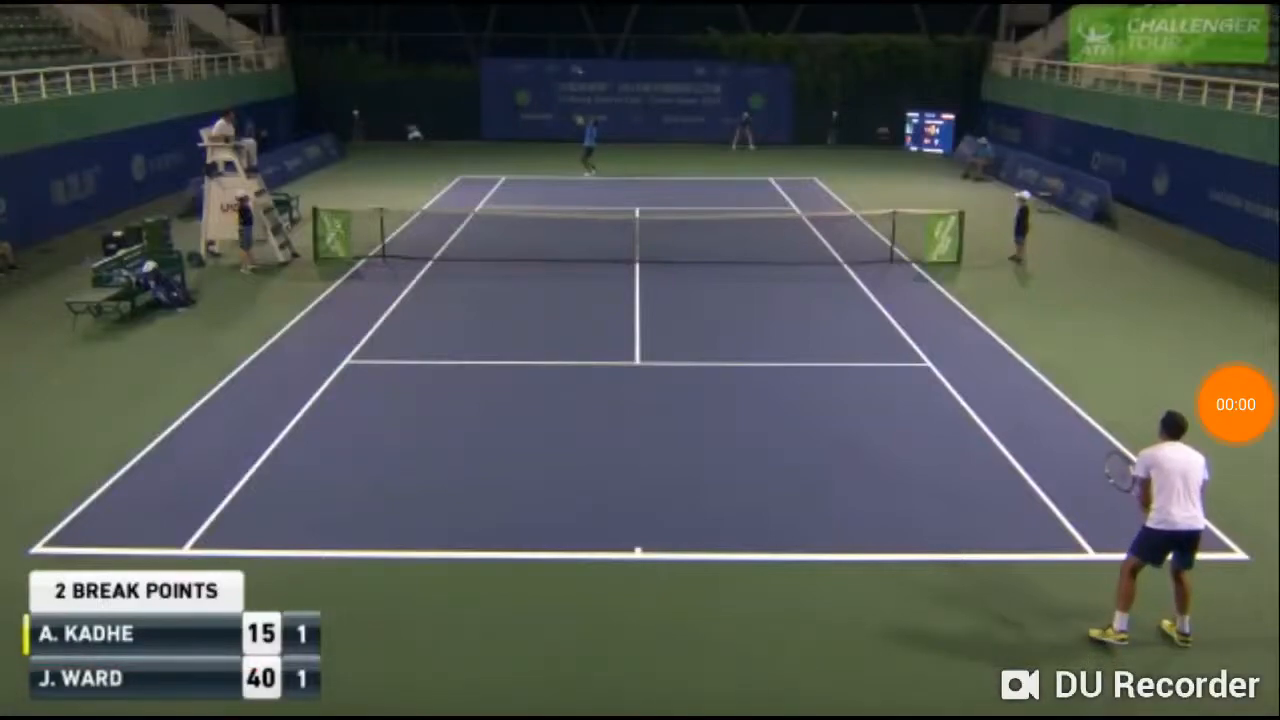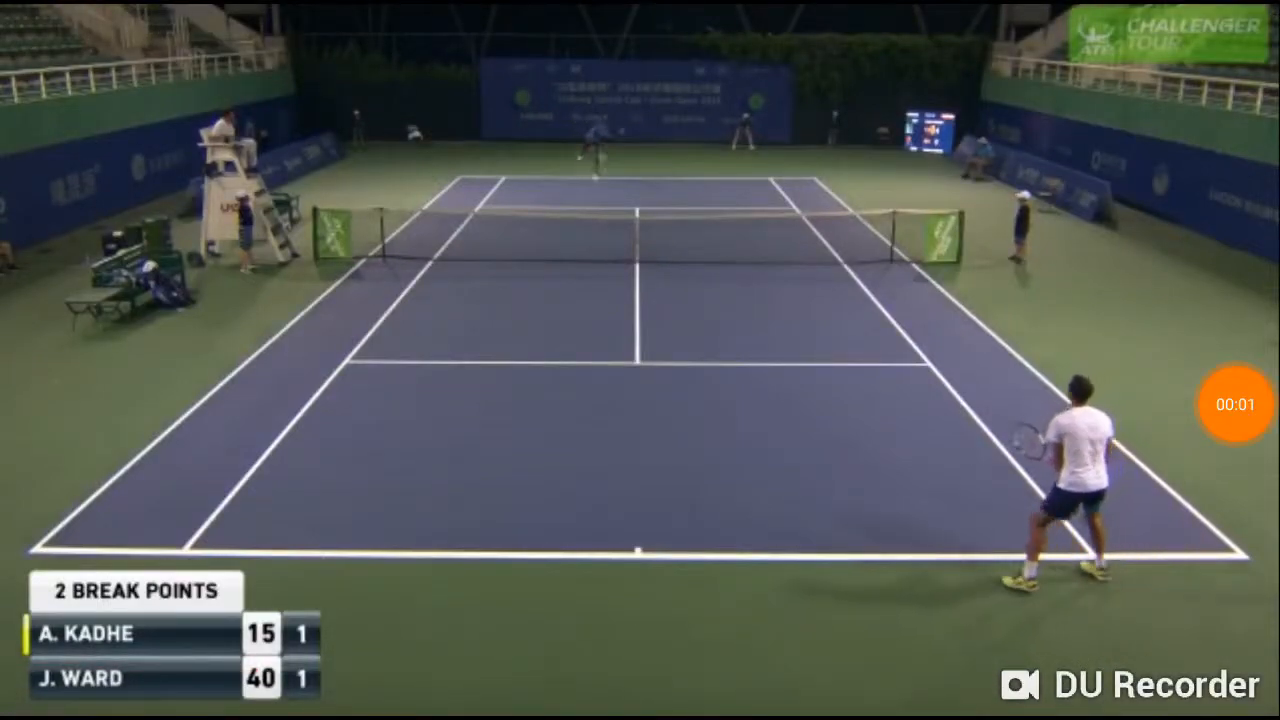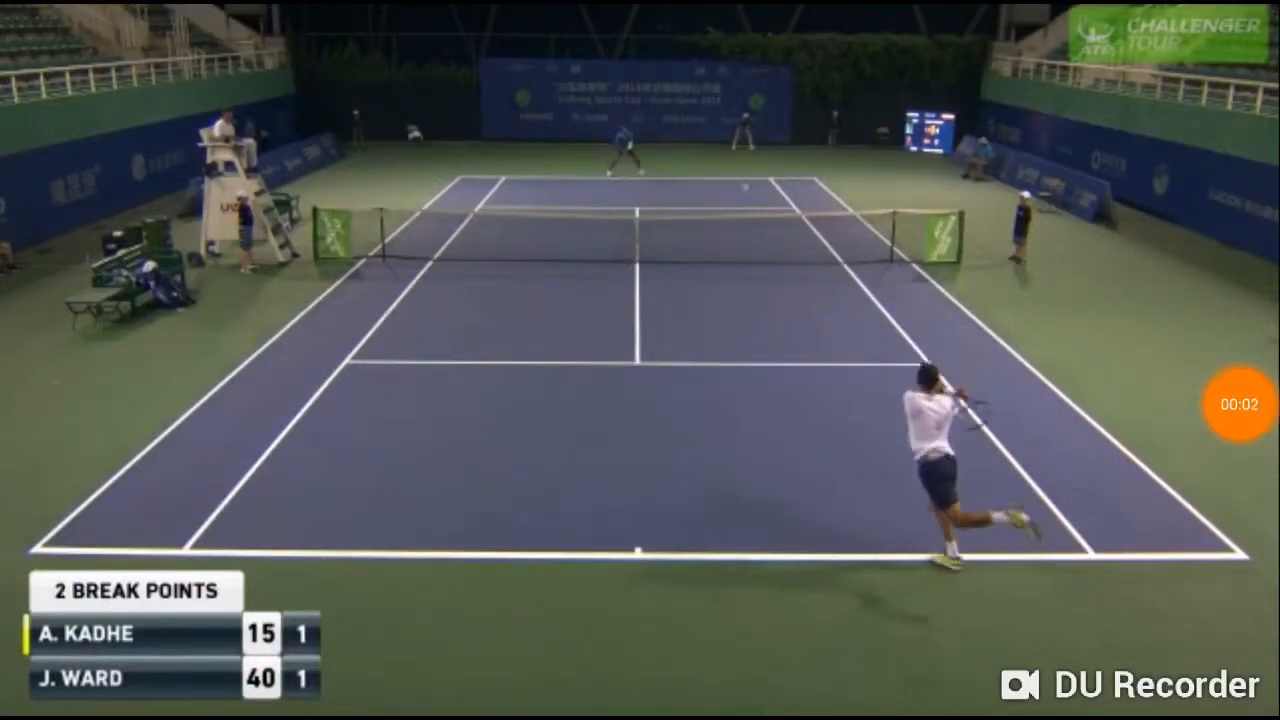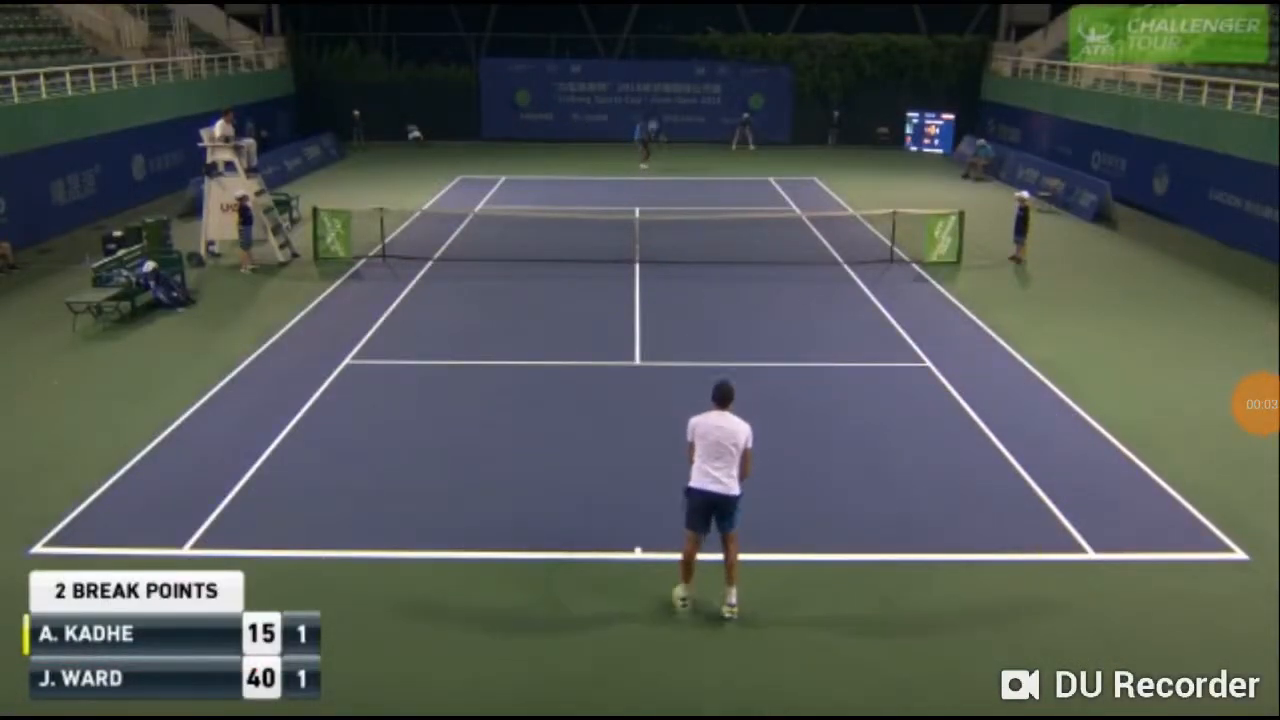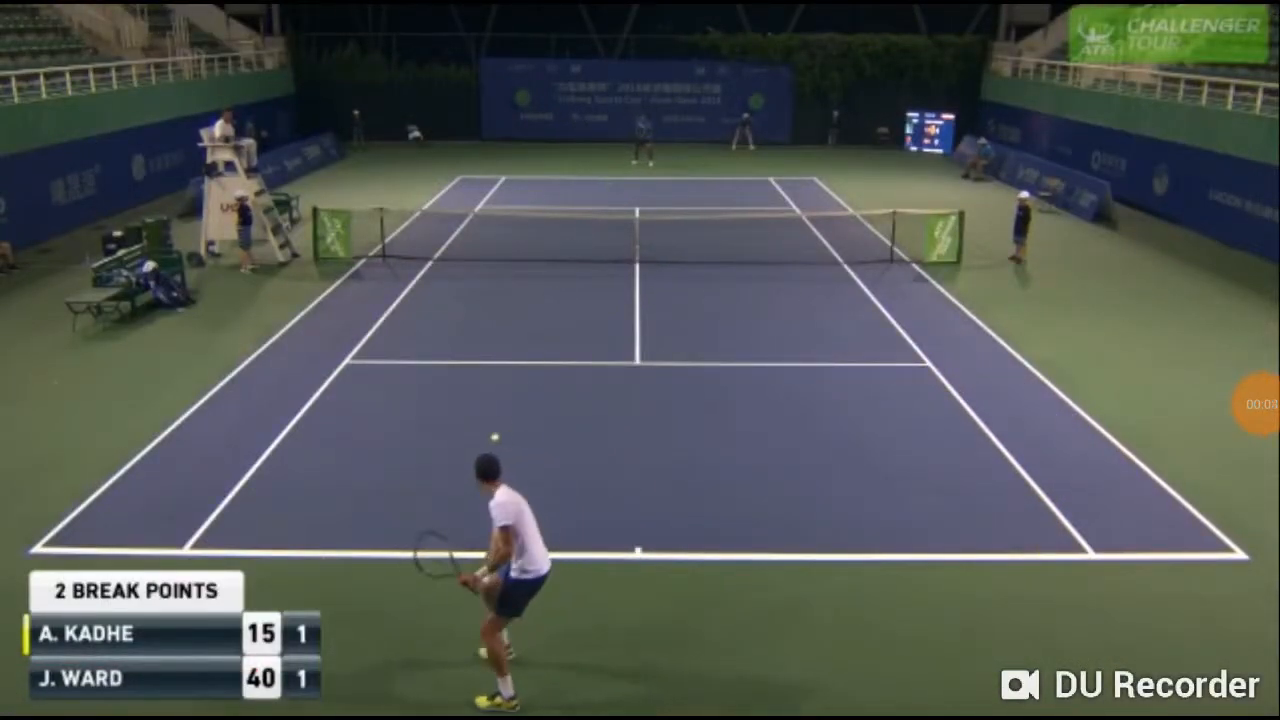
dt=1s
person 1, frame 1
left shoulder: (1148, 455)
right shoulder: (1198, 458)
left elbow: (1143, 500)
right elbow: (1195, 495)
left hip: (1162, 525)
right hip: (1194, 526)
left knee: (1129, 569)
right knee: (1179, 572)
left ankle: (1119, 630)
right ankle: (1182, 630)
person 1, frame 2
left shoulder: (1061, 421)
right shoulder: (1104, 419)
left elbow: (1056, 460)
right elbow: (1106, 455)
left hip: (1072, 485)
right hip: (1100, 483)
left knee: (1038, 523)
right knee: (1094, 517)
left ankle: (1029, 578)
right ankle: (1101, 566)
person 1, frame 3
left shoulder: (911, 398)
right shoulder: (948, 403)
left wrist: (952, 395)
left hip: (930, 464)
right hip: (946, 459)
left knee: (958, 519)
right knee: (939, 506)
left ankle: (1010, 517)
right ankle: (952, 555)
person 1, frame 4
left shoulder: (696, 422)
right shoulder: (743, 427)
left elbow: (692, 457)
right elbow: (745, 471)
left hip: (699, 489)
right hip: (729, 492)
left knee: (692, 543)
right knee: (729, 543)
left ankle: (683, 594)
right ankle: (731, 602)
person 1, frame 5
left shoulder: (501, 503)
right shoulder: (506, 497)
left elbow: (506, 549)
right elbow: (498, 541)
left wrist: (480, 575)
right wrist: (489, 576)
left hip: (528, 572)
right hip: (535, 565)
left knee: (489, 630)
right knee: (489, 593)
left ankle: (507, 696)
right ankle: (503, 646)
